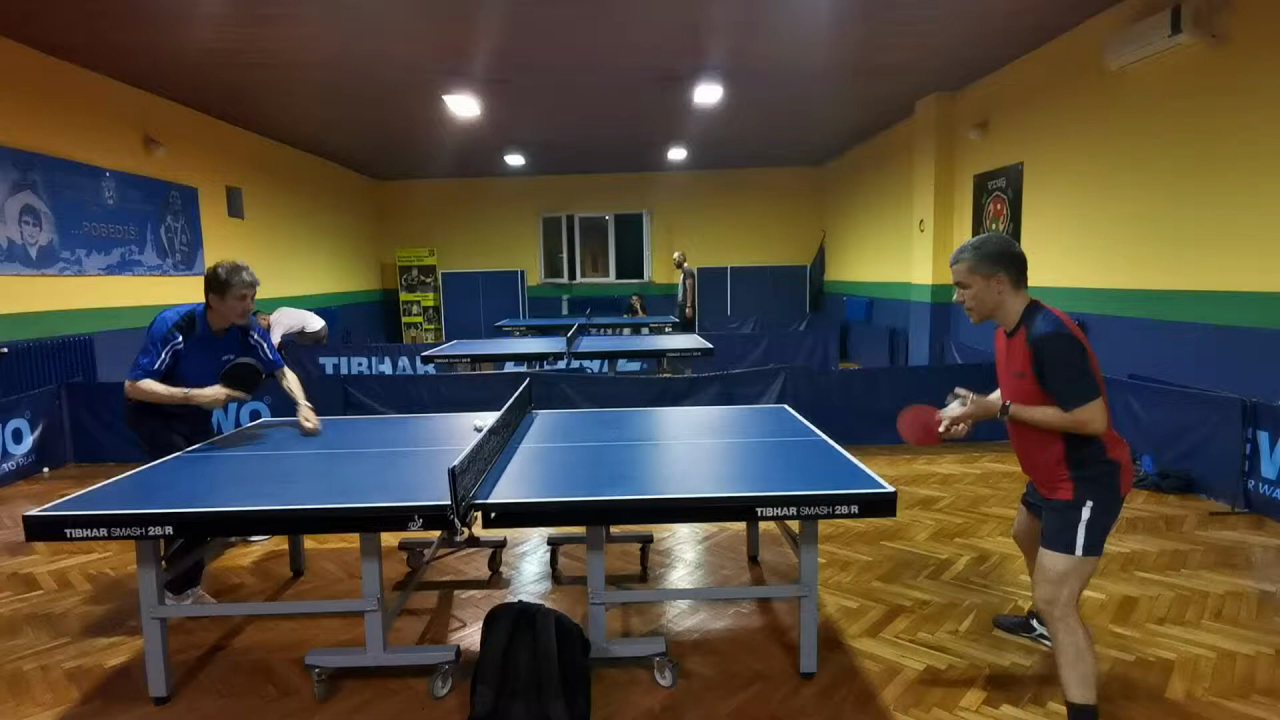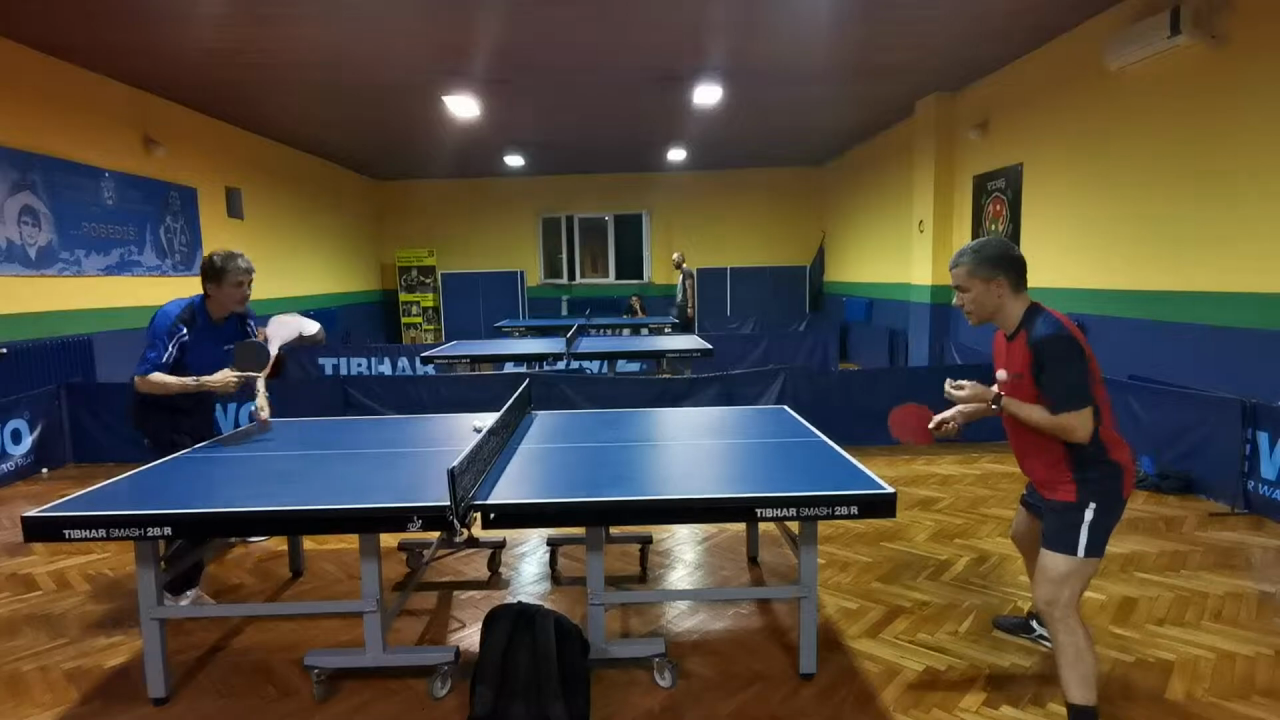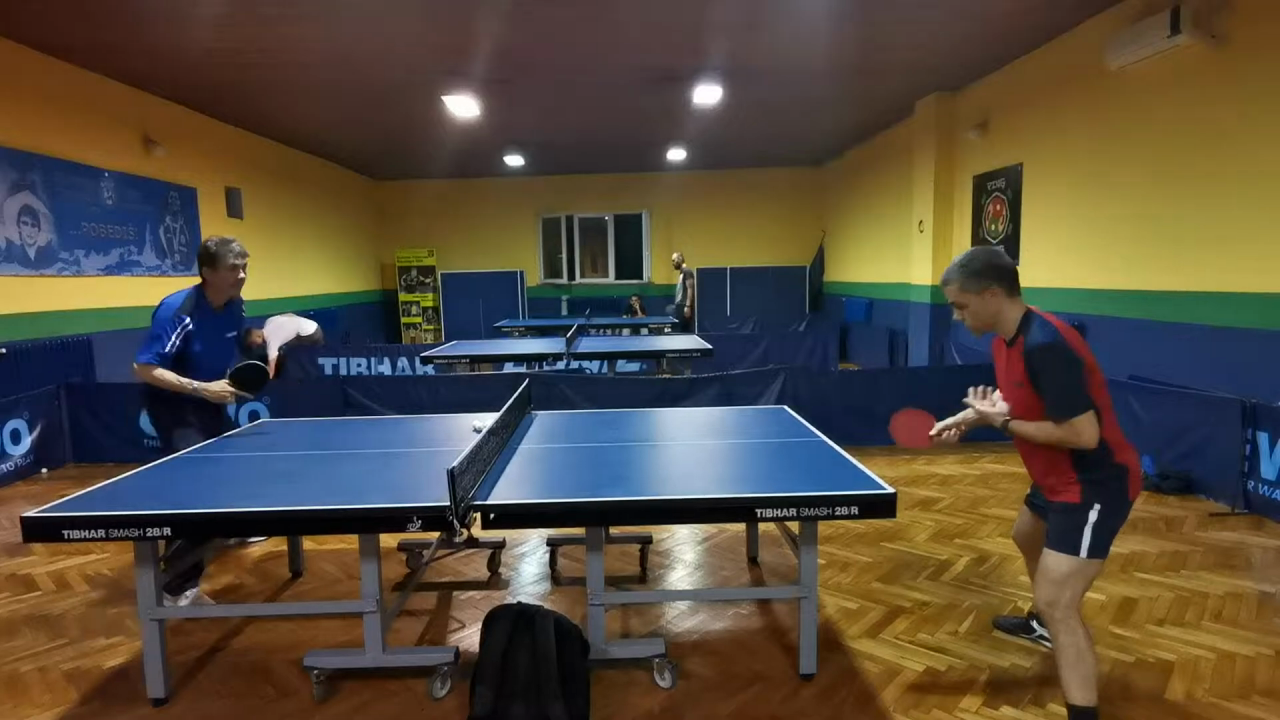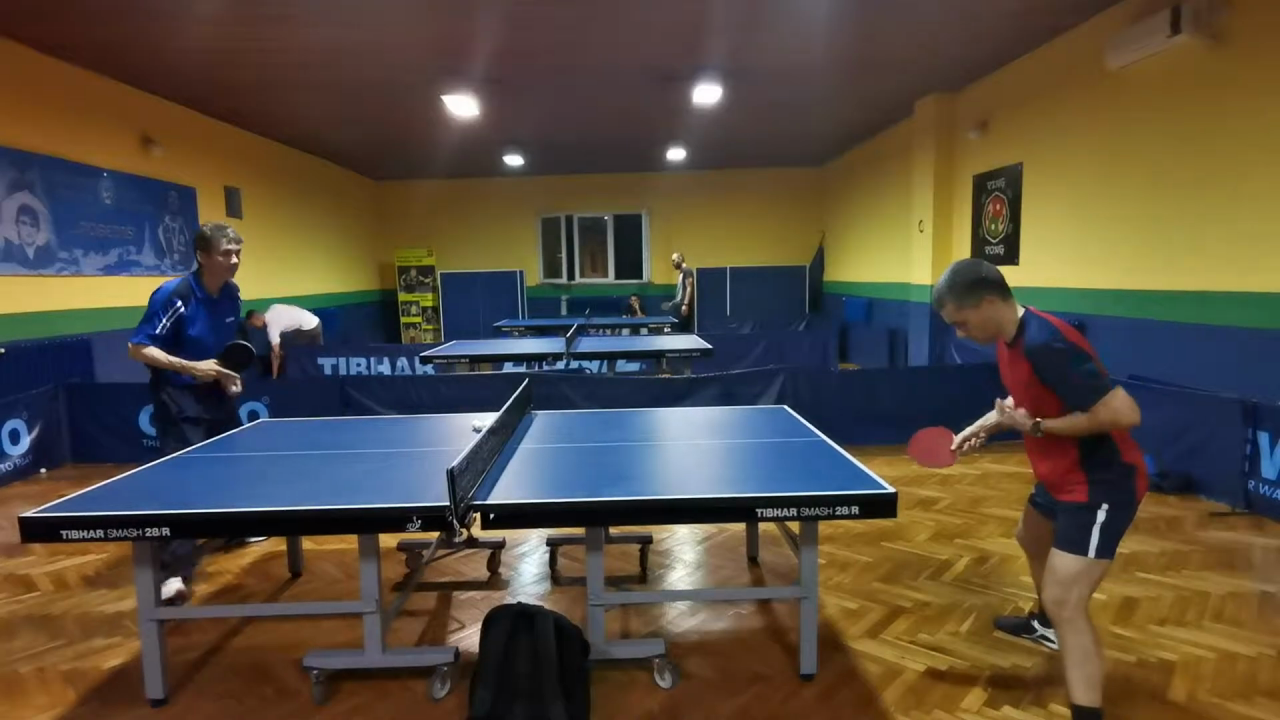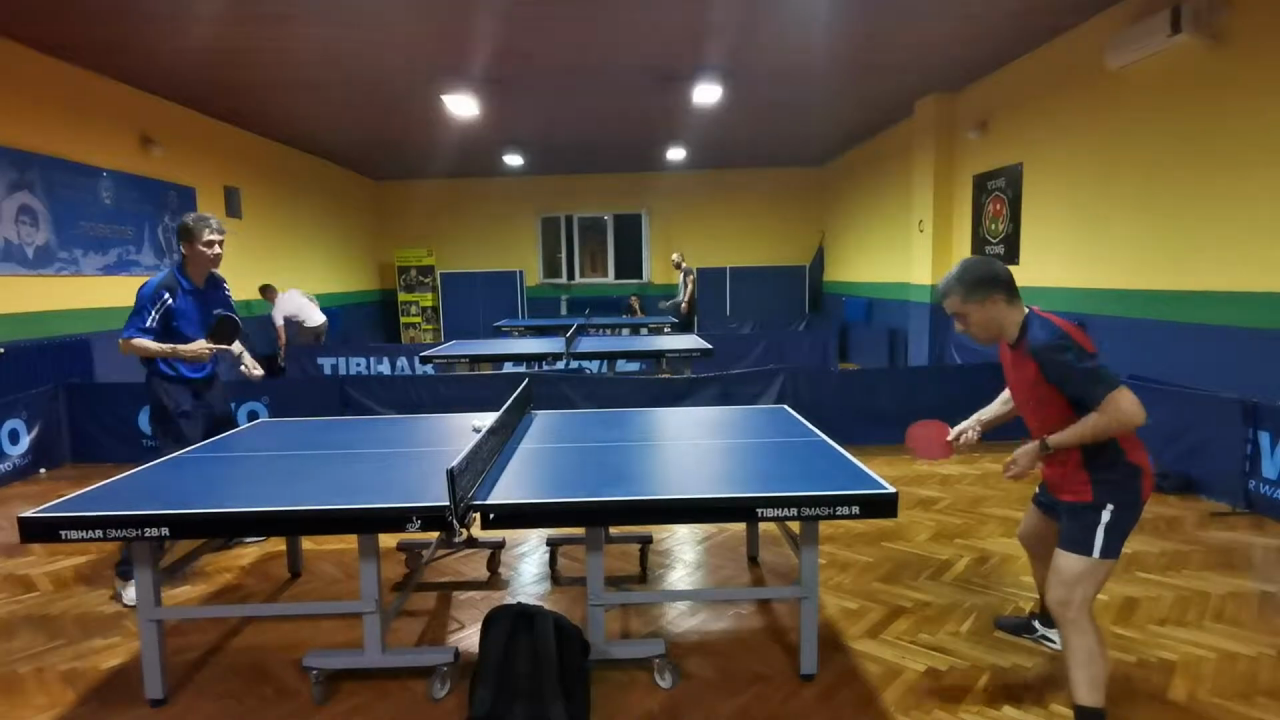
dt=0.2s
person 1, frame 1
left shoulder: (1049, 336)
right shoulder: (1008, 329)
left elbow: (1092, 420)
left wrist: (999, 410)
right wrist: (973, 411)
left hip: (1087, 481)
right hip: (1052, 473)
left knee: (1055, 599)
right knee: (1027, 537)
right ankle: (1041, 622)
person 1, frame 2
left shoulder: (1049, 339)
right shoulder: (1006, 333)
left elbow: (1077, 428)
left wrist: (993, 403)
right wrist: (965, 409)
left hip: (1090, 482)
right hip: (1053, 475)
left knee: (1056, 599)
right knee: (1026, 538)
right ankle: (1042, 623)
person 1, frame 3
left shoulder: (1044, 345)
right shoulder: (1006, 337)
left elbow: (1084, 434)
right elbow: (1014, 398)
left wrist: (1003, 422)
right wrist: (965, 418)
left hip: (1094, 485)
right hip: (1057, 477)
left knee: (1057, 600)
right knee: (1027, 538)
right ankle: (1041, 624)
person 1, frame 4
left shoulder: (1043, 343)
right shoulder: (1011, 339)
left elbow: (1123, 412)
left wrist: (1038, 426)
right wrist: (982, 427)
left hip: (1101, 483)
right hip: (1062, 474)
left knee: (1064, 601)
right knee: (1031, 538)
right ankle: (1043, 624)
person 1, frame 5
left shoulder: (1049, 344)
right shoulder: (1012, 340)
left elbow: (1129, 412)
left wrist: (1044, 447)
right wrist: (978, 420)
left hip: (1107, 482)
right hip: (1068, 473)
left knee: (1068, 601)
right knee: (1034, 538)
right ankle: (1046, 623)
person 2, frame 1
left shoulder: (247, 330)
right shoulder: (172, 325)
left elbow: (281, 371)
right elbow: (133, 387)
left wrist: (302, 405)
right wrist: (194, 396)
left hip: (196, 415)
right hip: (154, 415)
right ankle: (181, 588)
person 2, frame 2
left shoulder: (242, 318)
right shoulder: (174, 319)
right elbow: (144, 380)
left wrist: (260, 394)
right wrist: (206, 383)
left hip: (198, 411)
right hip: (160, 413)
right ankle: (179, 589)
person 2, frame 3
left shoulder: (234, 306)
right shoulder: (177, 310)
right elbow: (145, 369)
left wrist: (229, 386)
right wrist: (202, 390)
left hip: (212, 405)
right hip: (174, 409)
right ankle: (179, 588)
person 2, frame 4
left shoulder: (231, 293)
right shoulder: (172, 295)
right elbow: (137, 348)
left wrist: (230, 373)
right wrist: (189, 368)
left hip: (216, 393)
right hip: (179, 396)
right ankle: (172, 574)
person 2, frame 5
left shoulder: (219, 285)
right shoulder: (160, 289)
right elbow: (129, 342)
left wrist: (244, 357)
right wrist: (180, 350)
left hip: (209, 386)
right hip: (173, 392)
right ankle: (130, 571)
